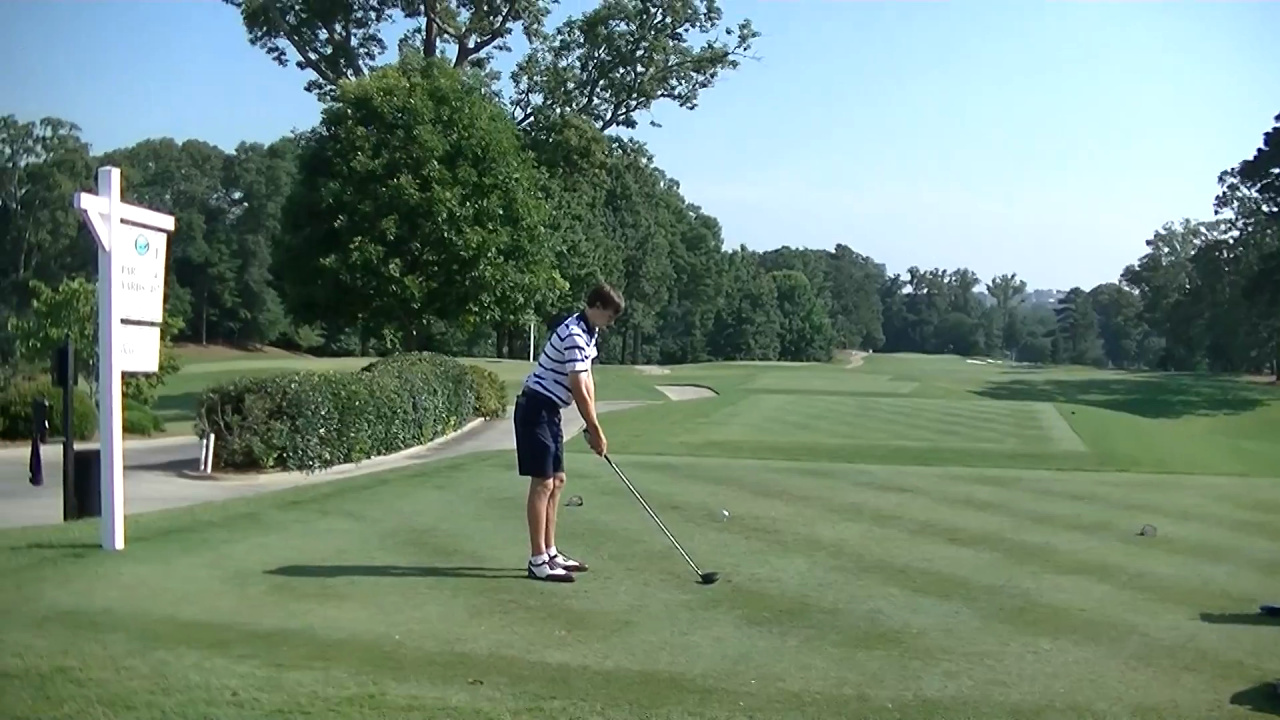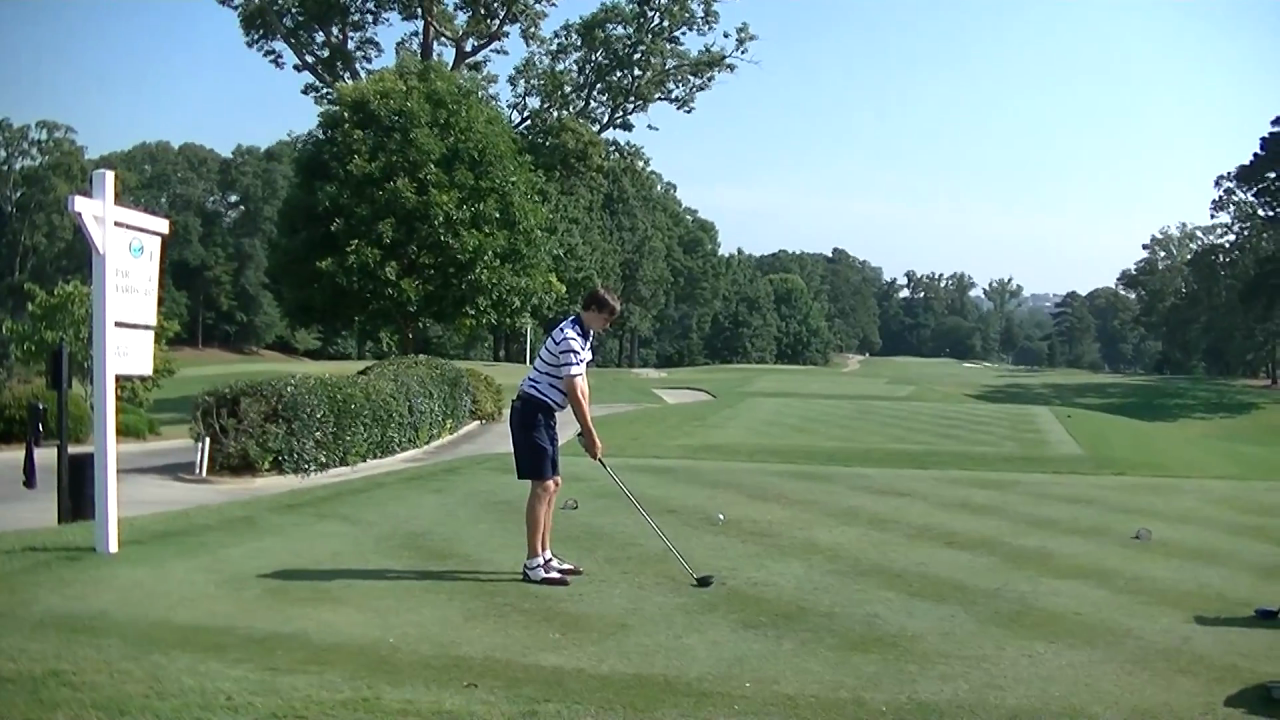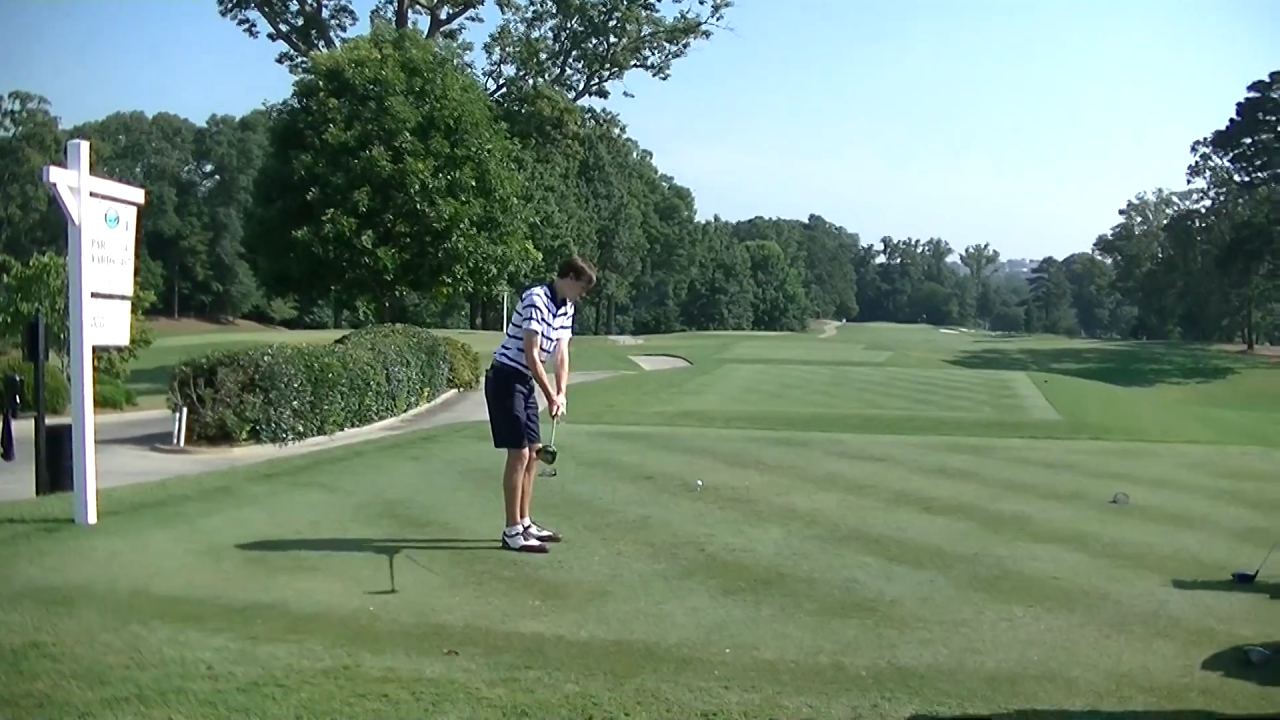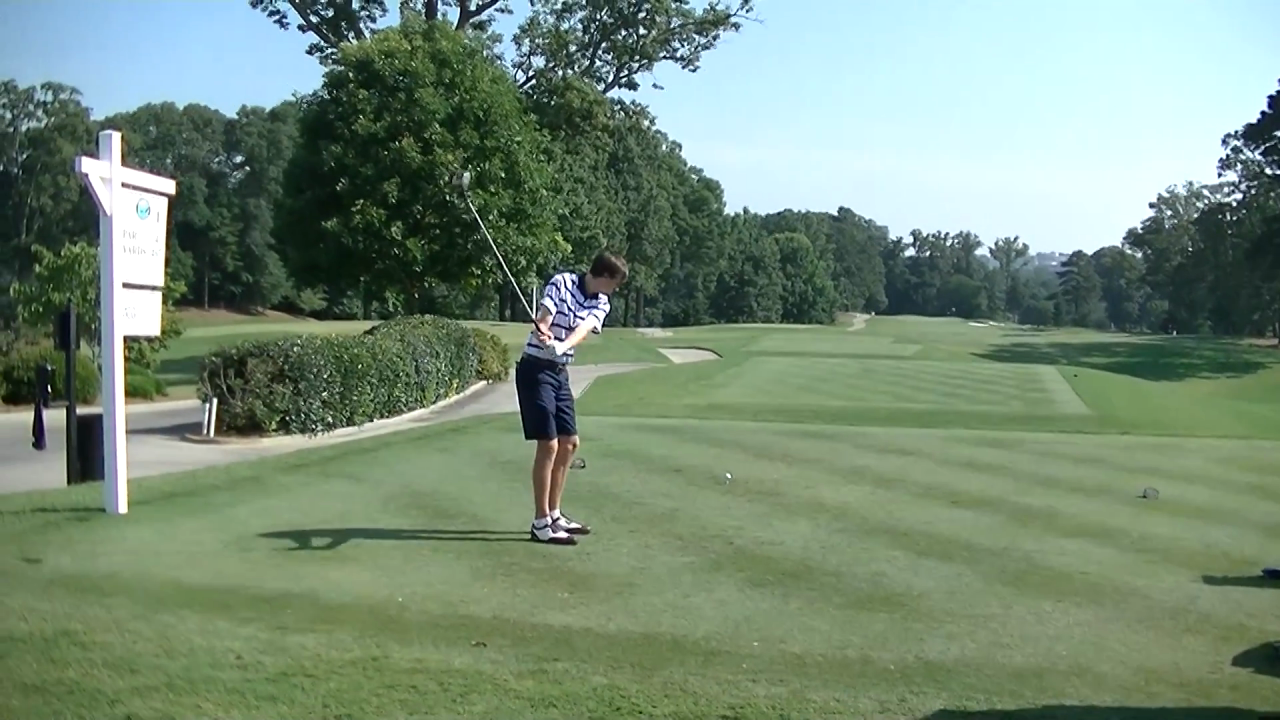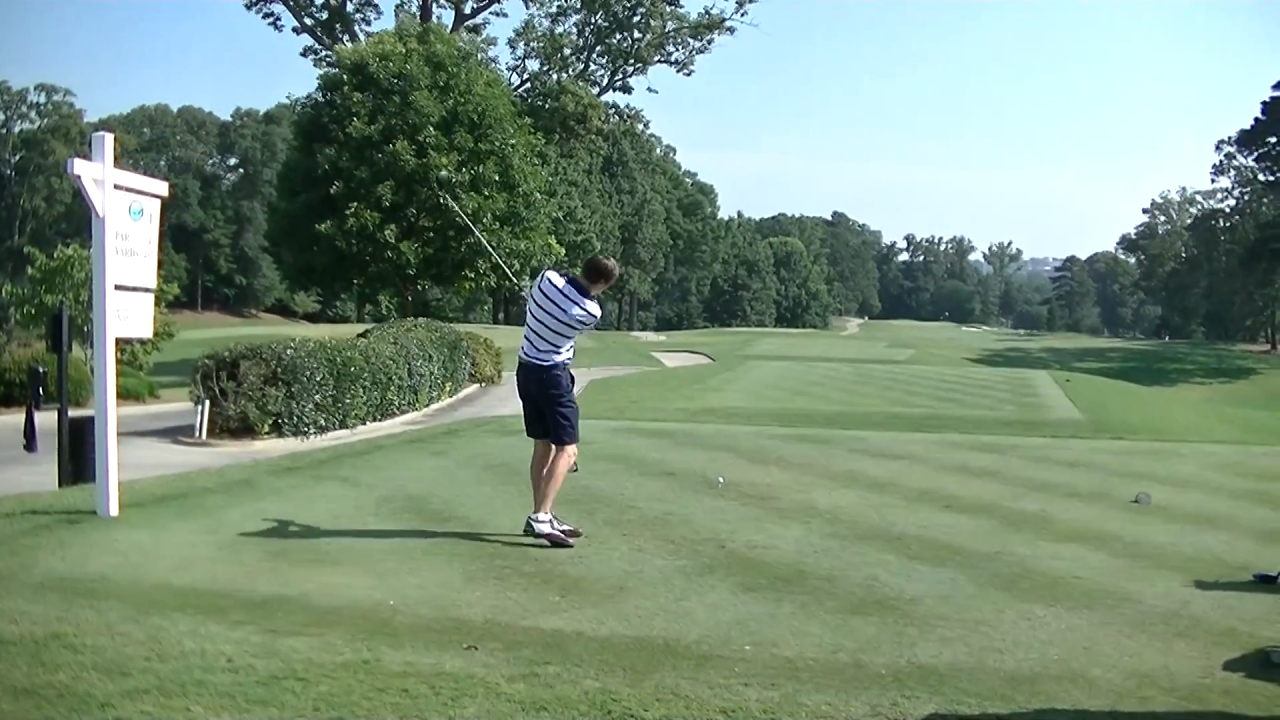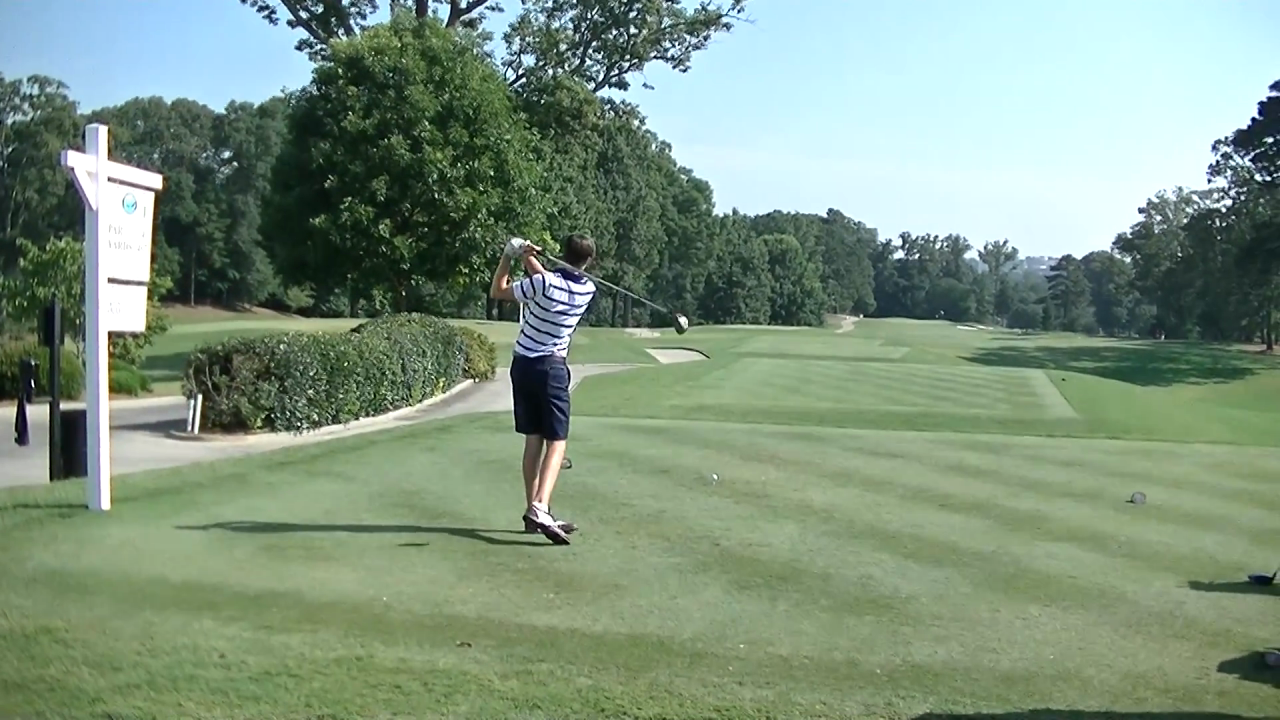
dt=0.5s
person 1, frame 1
left shoulder: (588, 331)
right shoulder: (574, 335)
left elbow: (588, 380)
right elbow: (578, 390)
left wrist: (593, 425)
right wrist: (596, 431)
left hip: (549, 410)
right hip: (536, 409)
left knee: (557, 481)
right knee: (542, 483)
left ankle: (550, 552)
right ankle: (538, 560)
person 1, frame 2
left shoulder: (584, 334)
right shoulder: (569, 339)
left elbow: (583, 384)
right elbow: (574, 395)
left wrist: (588, 430)
right wrist: (591, 435)
left hip: (544, 413)
right hip: (531, 412)
left knee: (553, 484)
right knee: (542, 486)
left ankle: (545, 556)
right ankle: (533, 563)
person 1, frame 3
left shoulder: (566, 308)
right shoulder: (535, 298)
left elbow: (562, 352)
right elbow: (528, 351)
left wrist: (561, 394)
right wrist: (548, 390)
left hip: (526, 382)
right hip: (506, 379)
left knee: (533, 451)
right knee: (519, 453)
left ankle: (524, 523)
right ankle: (512, 531)
person 1, frame 4
left shoulder: (601, 304)
right shoulder: (561, 283)
left elbow: (581, 332)
right elbow: (541, 325)
left wrist: (560, 345)
right wrist: (543, 333)
left hip: (559, 372)
right hip: (535, 369)
left knee: (569, 443)
right knee: (549, 445)
left ankle: (553, 514)
right ankle: (541, 523)
person 1, frame 5
left shoulder: (549, 279)
right shoulder: (592, 312)
left hip: (526, 370)
right hip: (553, 376)
left knee: (543, 445)
right knee: (567, 448)
left ankle: (542, 516)
right ankle: (539, 518)
person 1, frame 6
left shoulder: (543, 283)
right shoulder: (588, 290)
left elbow: (497, 292)
left wrist: (508, 257)
right wrist: (527, 257)
left hip: (522, 365)
right hip: (551, 368)
left knee: (533, 440)
right knee: (556, 443)
left ankle: (534, 512)
right ankle: (540, 508)
